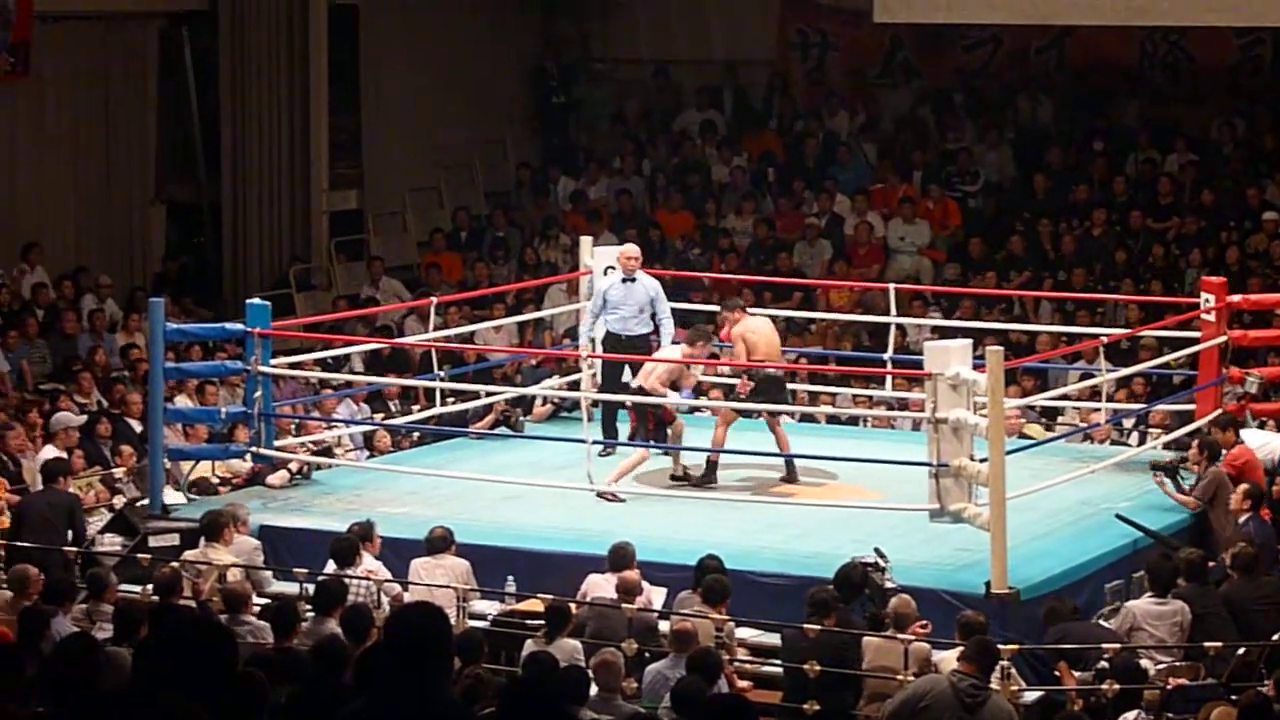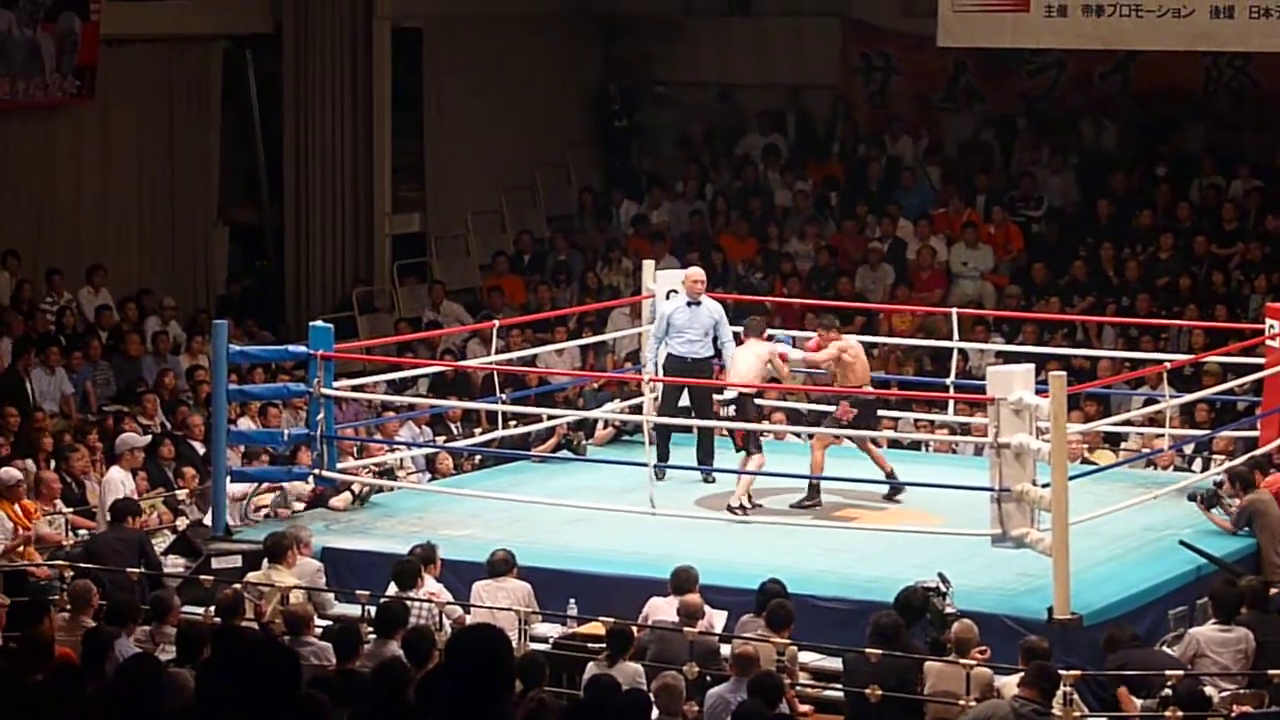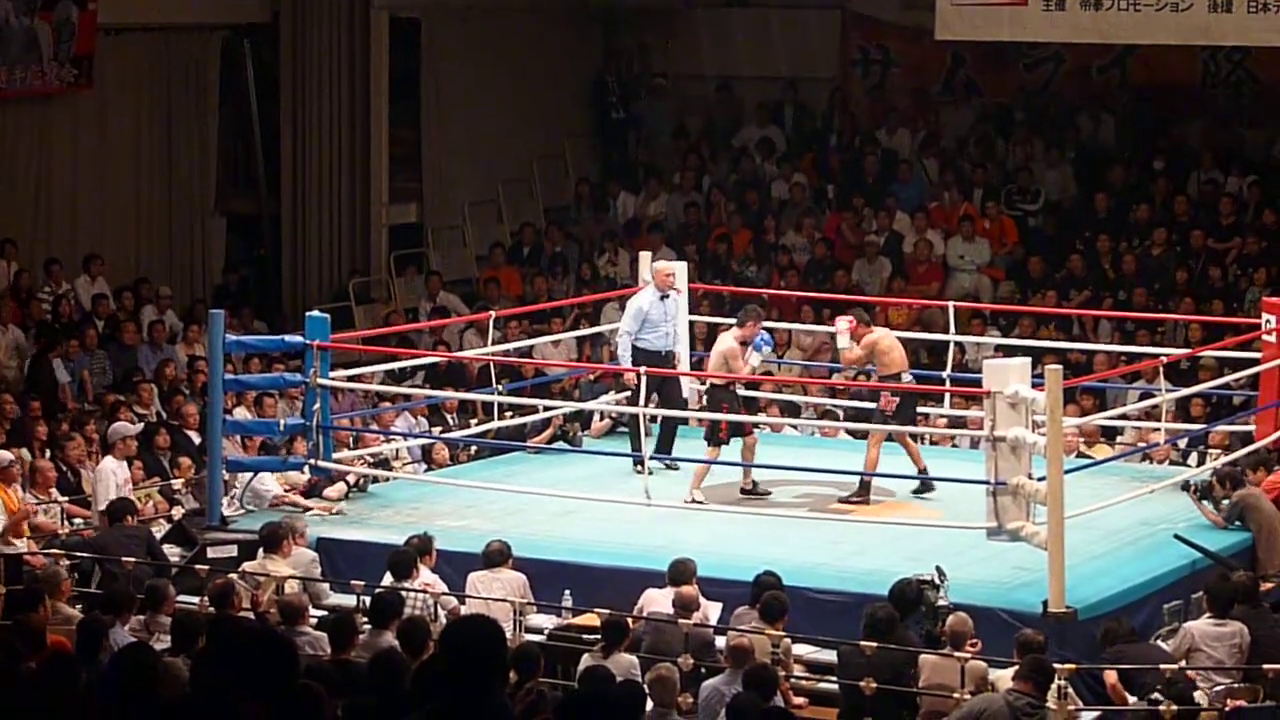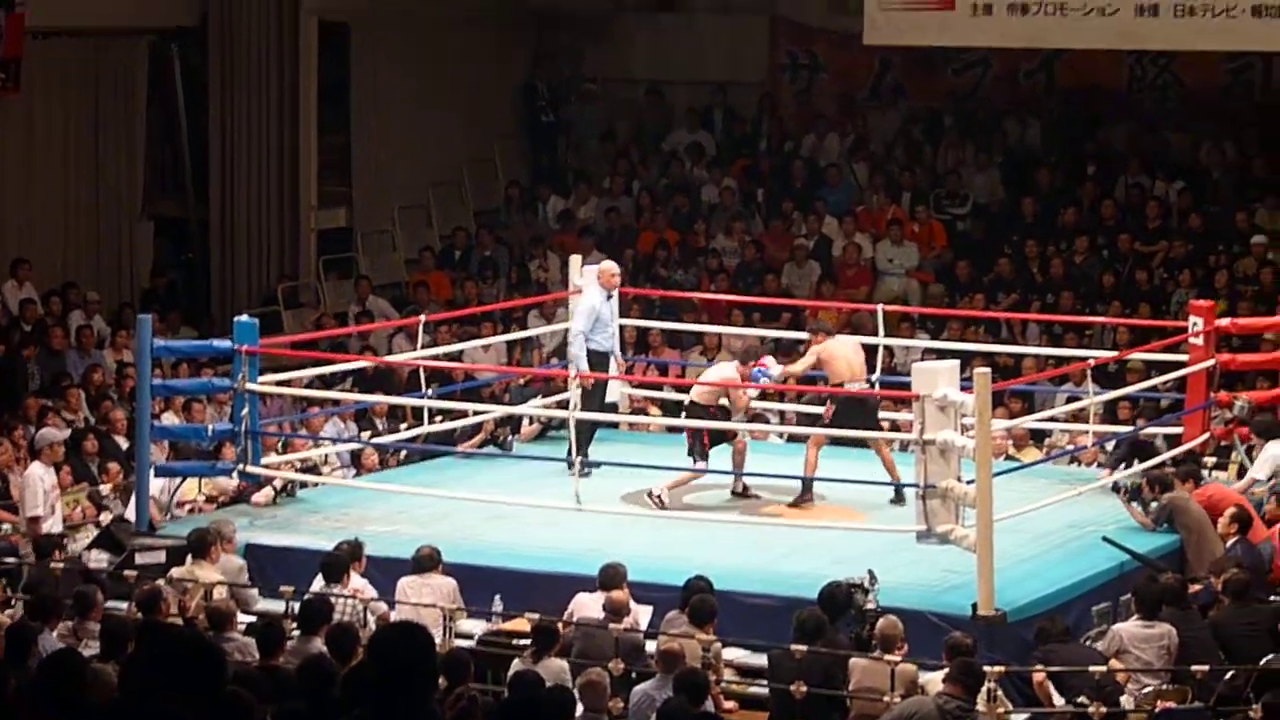
dt=0.7s
person 1, frame 1
left shoulder: (652, 285)
right shoulder: (607, 284)
left elbow: (664, 317)
right elbow: (592, 314)
left wrist: (665, 345)
right wrist: (584, 341)
left hip: (640, 342)
right hip: (613, 341)
right knee: (609, 391)
right ankle: (610, 441)
person 1, frame 2
left shoulder: (715, 308)
right shoulder: (669, 307)
left elbow: (726, 341)
right elbow: (655, 338)
right wrist: (649, 367)
left hip: (702, 366)
right hip: (675, 364)
left knee: (705, 417)
right knee: (665, 414)
left ankle: (706, 467)
right ankle: (660, 463)
person 1, frame 3
left shoulder: (673, 298)
right shoulder: (640, 302)
right elbow: (624, 334)
left wrist: (676, 350)
right wrist: (627, 367)
left hip: (667, 358)
right hip: (645, 359)
left knee: (676, 406)
right knee: (638, 409)
left ankle: (664, 453)
right ankle: (639, 460)
person 1, frame 4
left shoulder: (609, 299)
right shoulder: (590, 301)
right elbow: (577, 335)
left wrist: (617, 355)
right wrist: (582, 368)
left hip: (602, 358)
right hip: (591, 359)
left knee: (591, 407)
right knee: (592, 408)
left ankle: (576, 455)
right ankle: (578, 458)
person 2, frame 1
left shoulder: (738, 331)
right shoulder: (765, 322)
left elbow: (741, 361)
left hip: (757, 377)
right hip: (776, 377)
left knee: (722, 423)
right knee: (774, 424)
left ankle: (710, 473)
right ankle: (790, 470)
person 2, frame 2
left shoulder: (839, 346)
right shoulder: (851, 344)
left elbow: (815, 359)
right wrist: (819, 352)
left hip: (854, 402)
right hip: (864, 400)
left knee: (818, 444)
right knee: (865, 444)
left ankle: (813, 495)
right ankle: (895, 484)
person 2, frame 3
left shoulder: (871, 339)
right shoulder: (883, 333)
left elbow: (847, 361)
right elbow: (863, 357)
left wrist: (842, 334)
right wrist: (849, 339)
left hip: (894, 390)
right hip: (906, 386)
left knee: (874, 441)
right knee: (902, 436)
left ankle: (863, 492)
right ankle: (925, 481)
person 2, frame 4
left shoulder: (819, 349)
right shoulder: (853, 342)
left elbow: (797, 370)
left wrist: (774, 369)
left hip: (842, 399)
right hip: (865, 396)
left knee: (814, 444)
right knee: (880, 446)
left ankle: (806, 492)
right ankle: (898, 491)
person 3, frame 1
left shoulder: (674, 350)
right shoulder: (675, 360)
right elbow: (652, 384)
right wrist: (672, 396)
left hip: (650, 397)
right hip: (643, 398)
left knee: (677, 426)
right knee: (643, 452)
left ankle: (678, 471)
right ankle: (607, 486)
person 3, frame 2
left shoulder: (736, 351)
right shoulder: (767, 348)
right elbow: (784, 374)
right wrist: (783, 357)
left hip: (733, 403)
right hip: (743, 404)
left knee: (751, 453)
right knee: (757, 458)
left ankle: (741, 497)
right ankle: (735, 500)
person 3, frame 3
left shoulder: (729, 337)
right shoulder: (730, 345)
left elbow: (739, 366)
right elbow: (742, 375)
left wrist: (752, 348)
right wrist: (757, 355)
left hip: (729, 393)
right hip: (719, 396)
left knee: (750, 439)
right knee: (713, 450)
left ankle: (747, 484)
right ankle: (693, 495)
person 3, frame 4
left shoulder: (728, 367)
right shoulder: (732, 376)
left elbow: (732, 401)
right elbow: (740, 407)
left hip: (709, 410)
right hip: (697, 413)
left knee: (740, 442)
right knee: (700, 467)
left ankle: (738, 487)
right ankle: (658, 491)
